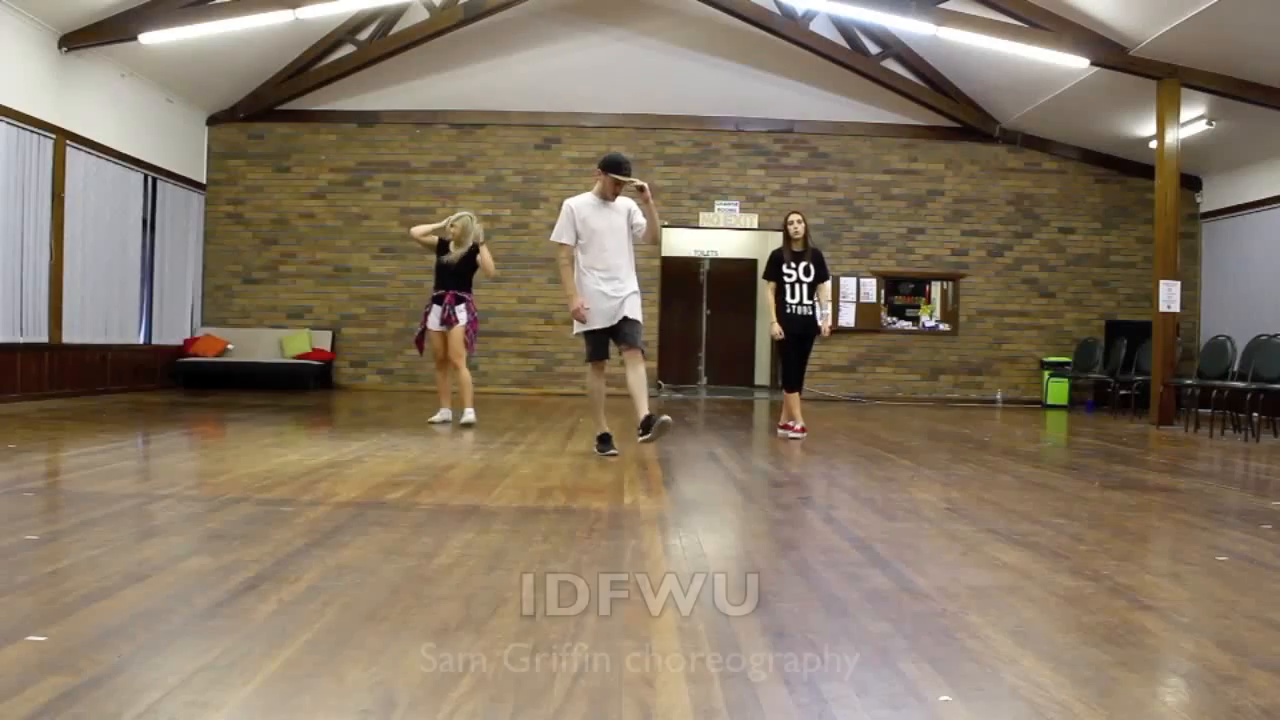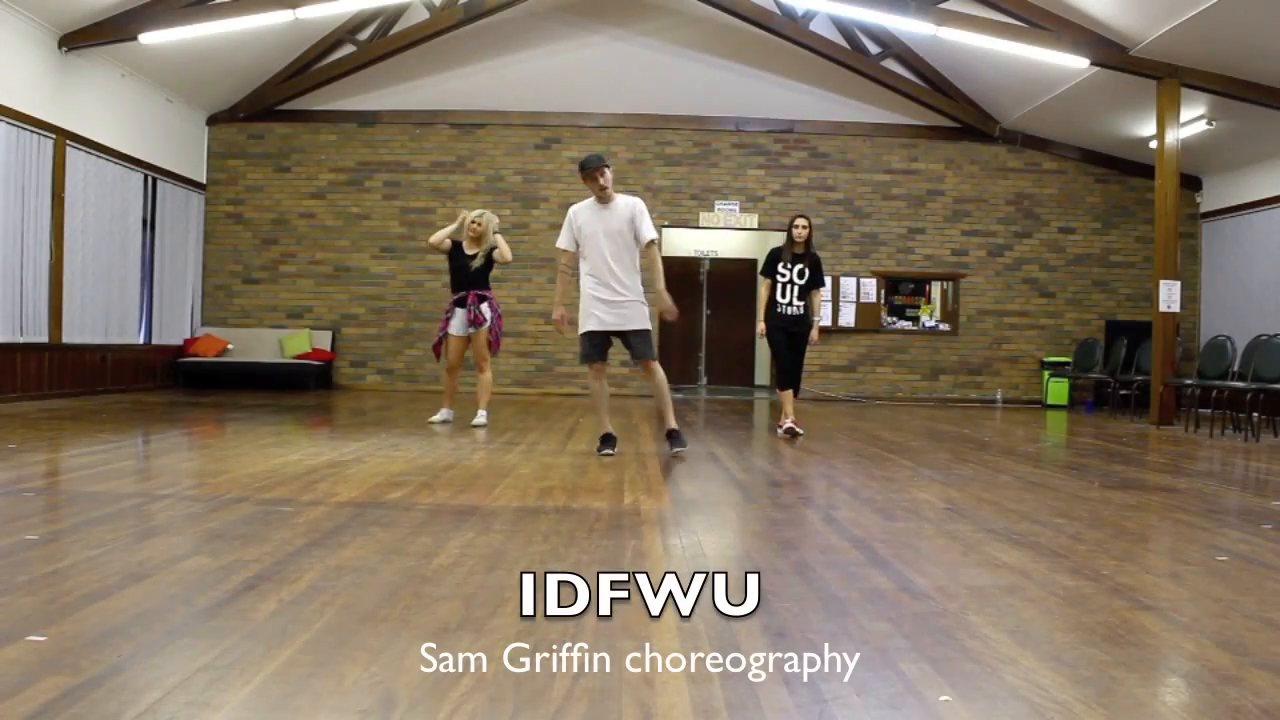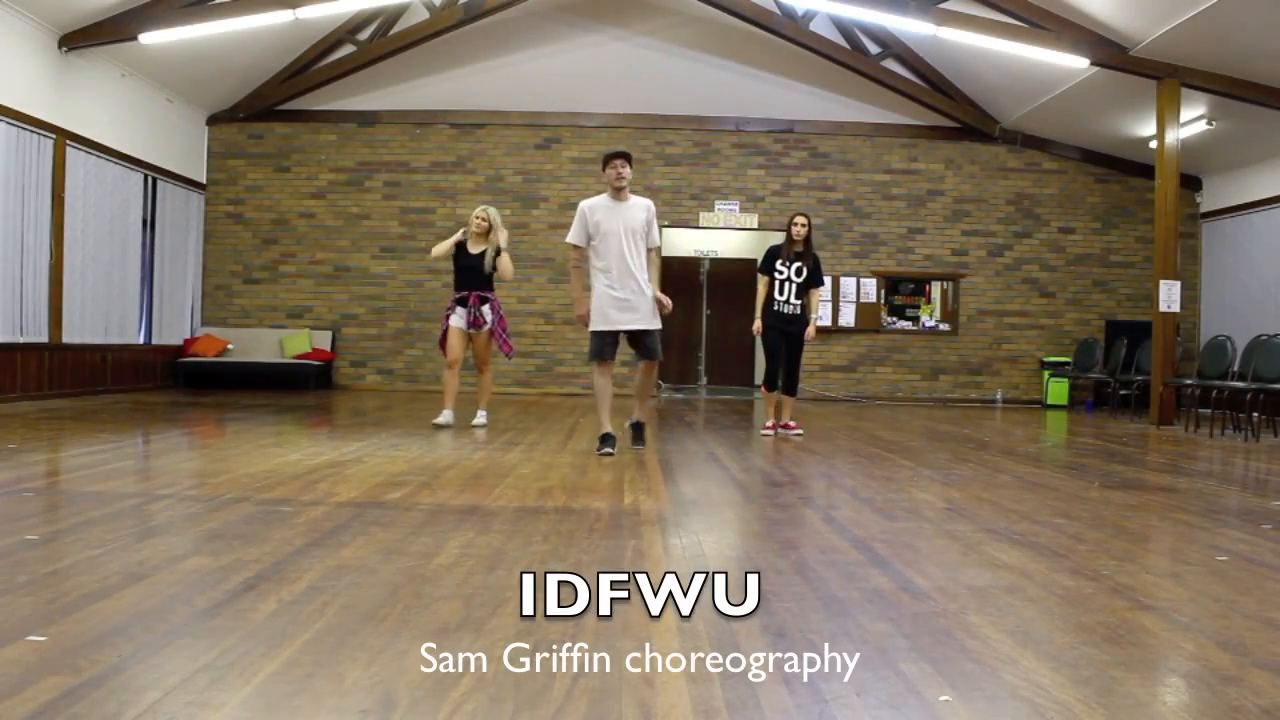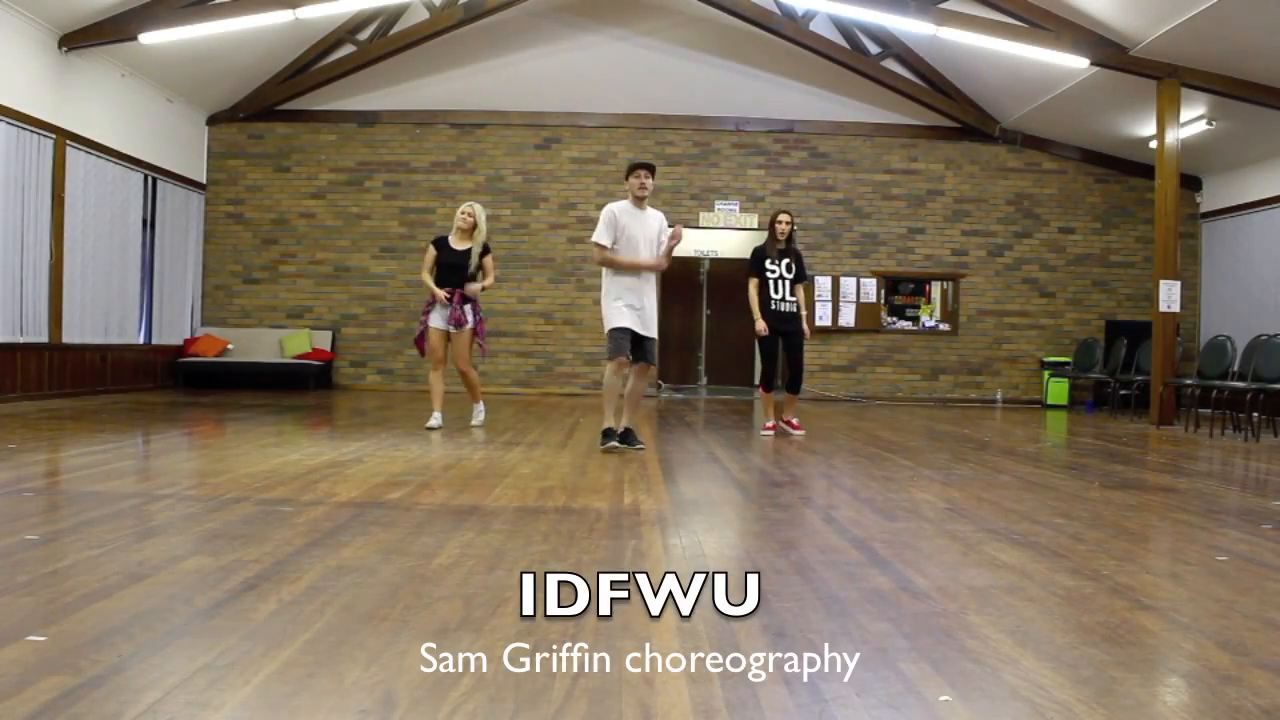
dt=0.5s
person 1, frame 1
left shoulder: (627, 206)
right shoulder: (574, 206)
left elbow: (653, 238)
right elbow: (564, 256)
left wrist: (647, 202)
right wrist: (573, 296)
left hip: (627, 295)
right hip: (593, 300)
left knee: (633, 354)
right knee: (597, 364)
left ankle: (645, 420)
right ankle: (602, 433)
person 1, frame 2
left shoulder: (633, 205)
right shoulder: (576, 213)
left elbow: (650, 249)
right elbow: (566, 262)
left wrist: (662, 292)
right wrist: (558, 304)
left hip: (631, 302)
right hip: (594, 306)
left knee: (649, 362)
right knee: (596, 367)
left ankle: (672, 428)
right ankle: (607, 433)
person 1, frame 3
left shoulder: (646, 207)
right shoulder: (588, 208)
left elbow: (653, 254)
right elbow: (577, 258)
left wrist: (656, 291)
right wrist: (579, 299)
left hip: (641, 301)
right hip: (605, 301)
left knee: (650, 361)
right knee: (603, 364)
left ankle: (638, 420)
right ankle: (606, 433)
person 1, frame 4
left shoulder: (658, 218)
right shoulder: (613, 211)
left elbow: (660, 265)
right elbow: (600, 256)
left wrist: (670, 247)
right wrist: (641, 264)
left hip: (646, 304)
right hip: (618, 300)
left knee: (643, 366)
right knee: (618, 360)
left ankle: (626, 428)
right ankle: (608, 428)
person 2, frame 1
left shoulder: (815, 255)
right shoulder: (778, 256)
left elbow: (822, 288)
right elbow: (771, 291)
left wrist: (826, 317)
right wrist: (773, 321)
left hip: (807, 323)
right hip: (786, 322)
left knee: (798, 372)
right knee: (789, 371)
left ankle: (785, 421)
right ankle: (798, 423)
person 2, frame 2
left shoulder: (813, 259)
right shoulder: (776, 254)
left elbow: (815, 293)
right elbow: (765, 288)
left wrist: (816, 325)
right wrist: (761, 319)
left hip: (800, 323)
right hip: (776, 322)
left knee: (795, 371)
right knee: (783, 369)
left ankle: (784, 420)
right ankle: (789, 419)
person 2, frame 3
left shoulder: (811, 259)
right shoulder: (774, 252)
left elbow: (814, 292)
right elbow: (763, 285)
left wrist: (812, 322)
right wrist: (757, 317)
left hip: (797, 322)
right hip: (772, 320)
left knee: (792, 371)
right knee: (772, 369)
left ankle: (786, 420)
right ankle: (770, 420)
person 2, frame 4
left shoulder: (795, 255)
right shoulder: (760, 253)
left elbow: (799, 289)
right elbow: (753, 288)
left wrist: (804, 320)
right wrist: (757, 318)
left hip: (792, 321)
right hip: (769, 320)
left knee: (796, 369)
right knee: (769, 370)
left ankle: (788, 417)
right ankle: (770, 420)
person 3, frame 1
left shoulder: (473, 251)
right shoulder: (441, 245)
left elbow: (490, 272)
right elbow: (414, 233)
left wrist: (482, 243)
right wrist: (442, 224)
left hip: (460, 308)
right hip: (437, 307)
left knee: (457, 361)
right knee: (440, 362)
left ankle: (469, 410)
right ankle: (445, 410)
person 3, frame 2
left shoulder: (489, 251)
right shoulder: (454, 246)
left elbow: (508, 258)
right elbow: (432, 242)
left wrist: (496, 232)
right wrist: (456, 224)
left hip: (483, 308)
right hip: (458, 309)
left knee: (482, 364)
right knee: (451, 365)
left ankle: (482, 413)
right ankle: (446, 411)
person 3, frame 3
left shoulder: (494, 251)
right shoulder: (459, 246)
left elbow: (507, 276)
right elbow: (435, 254)
left wrist: (503, 246)
right wrist: (455, 237)
left hip: (484, 308)
right hip: (459, 308)
left knee: (482, 365)
right knee: (452, 362)
left ankle: (482, 413)
right ankle: (447, 412)
person 3, frame 4
left shoulder: (481, 247)
right shoulder: (440, 243)
left elbow: (491, 277)
right elbow: (425, 272)
left wrist: (480, 286)
right wrist: (434, 290)
left hip: (464, 308)
right hip: (438, 306)
left knee: (463, 365)
right knee: (436, 362)
left ankle: (478, 405)
right ankle: (437, 414)
